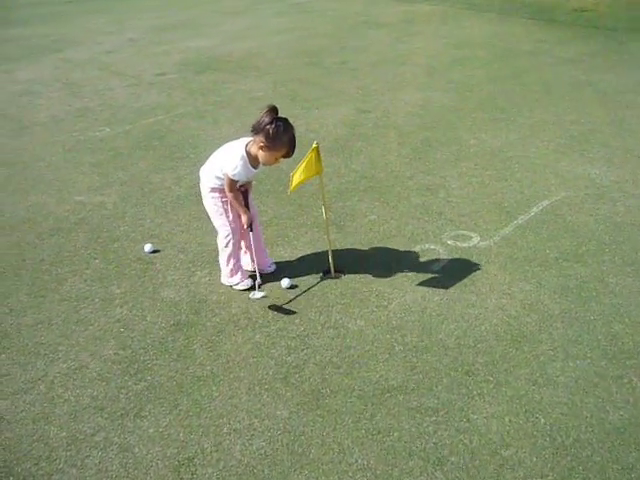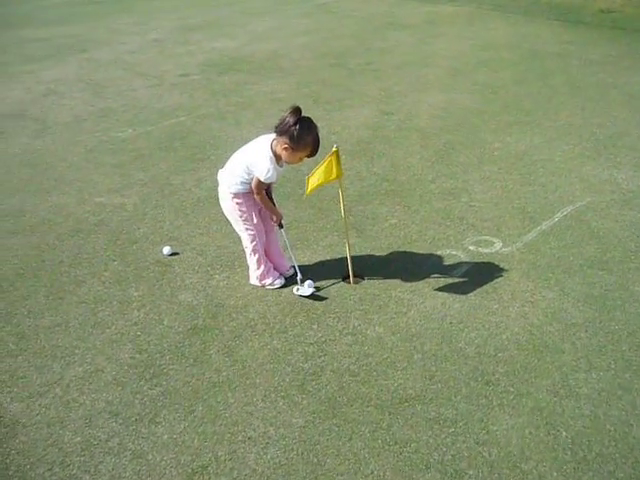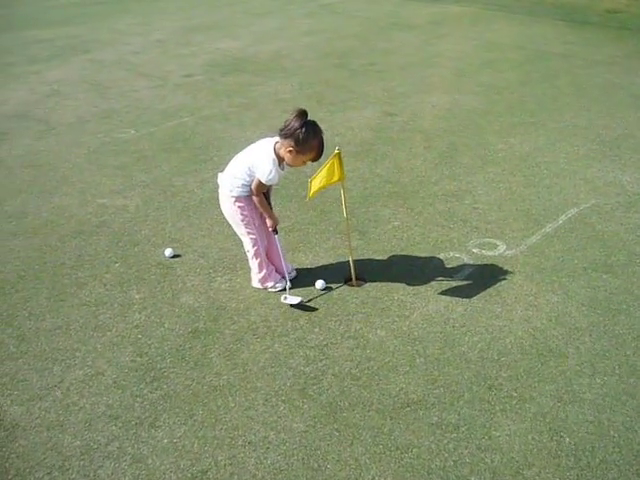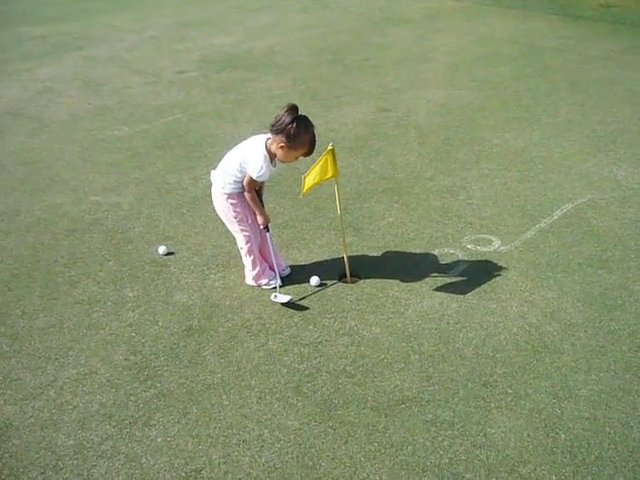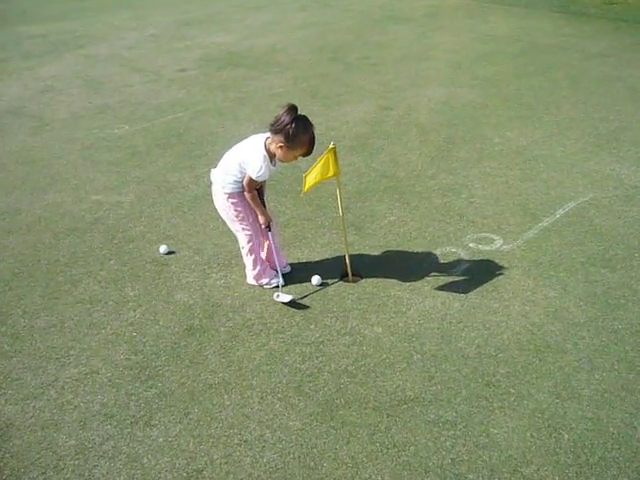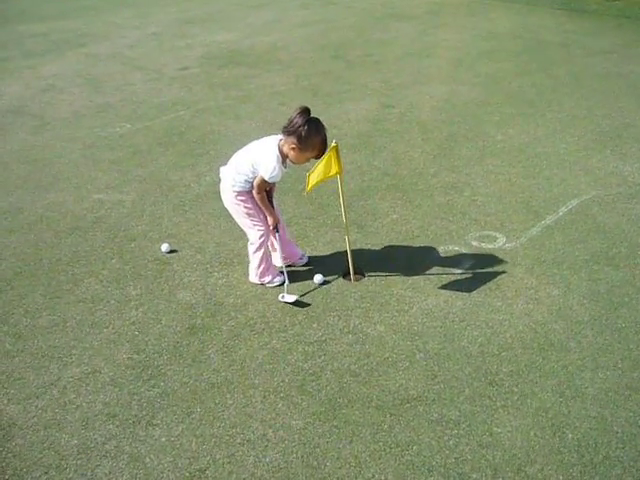
dt=0.3s
person 1, frame 1
left shoulder: (254, 146)
right shoulder: (238, 162)
right elbow: (230, 190)
left wrist: (247, 183)
right wrist: (244, 213)
left hip: (233, 184)
right hip: (215, 188)
left knee: (251, 223)
right knee: (230, 230)
left ankle: (256, 262)
right ankle: (232, 274)
person 1, frame 2
left shoulder: (275, 140)
right shoulder: (267, 165)
right elbow: (257, 192)
left wrist: (268, 187)
right wrist: (274, 211)
left hip: (249, 186)
right hip: (235, 193)
left knee: (269, 226)
right knee: (254, 234)
left ankle: (277, 265)
right ankle: (262, 276)
person 1, frame 3
left shoulder: (277, 144)
right shoulder: (270, 168)
right elbow: (256, 192)
left wrist: (268, 203)
right wrist: (269, 216)
left hip: (247, 189)
right hip: (235, 196)
left knee: (268, 231)
right knee: (255, 237)
left ankle: (279, 268)
right ankle: (264, 278)
person 1, frame 4
left shoulder: (270, 140)
right shoulder: (260, 164)
right elbow: (248, 189)
left wrist: (260, 203)
right wrist: (261, 213)
left hip: (241, 186)
right hip: (228, 193)
left knee: (261, 229)
right knee: (248, 234)
left ankle: (273, 265)
right ankle: (258, 276)
person 1, frame 5
left shoulder: (269, 140)
right shoulder: (260, 164)
right elbow: (248, 189)
left wrist: (261, 195)
right wrist: (261, 213)
left hip: (242, 185)
right hip: (229, 191)
left knee: (265, 225)
right knee: (250, 233)
left ankle: (273, 261)
right ankle: (259, 275)
person 1, frame 6
left shoulder: (281, 141)
right shoulder: (273, 165)
right elbow: (257, 190)
left wrist: (270, 188)
right wrist: (270, 214)
left hip: (249, 183)
right hip: (236, 190)
left knee: (275, 221)
right knee: (261, 229)
left ankle: (287, 256)
right ankle: (262, 274)
